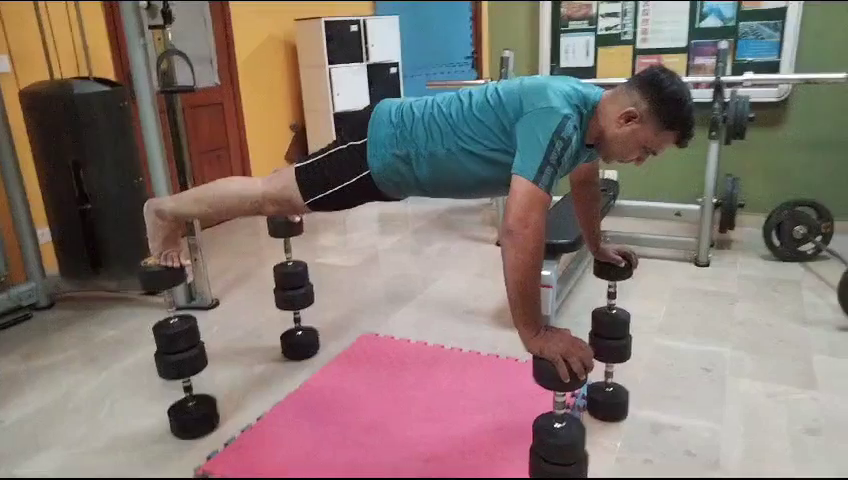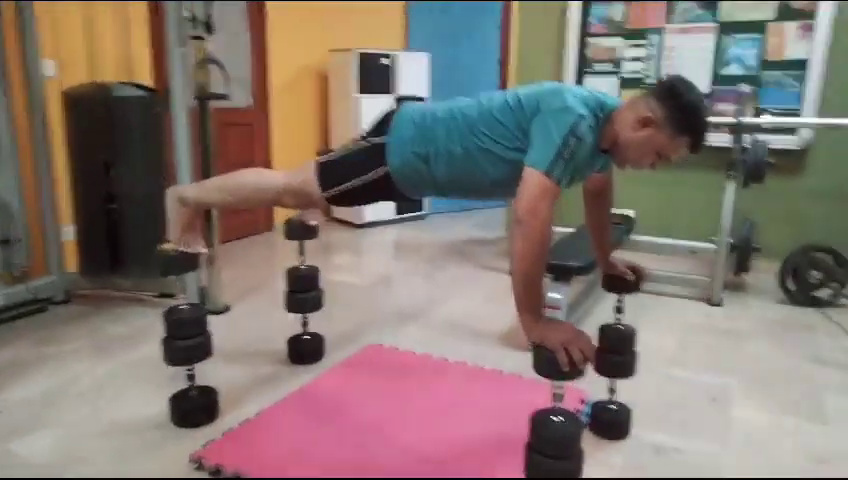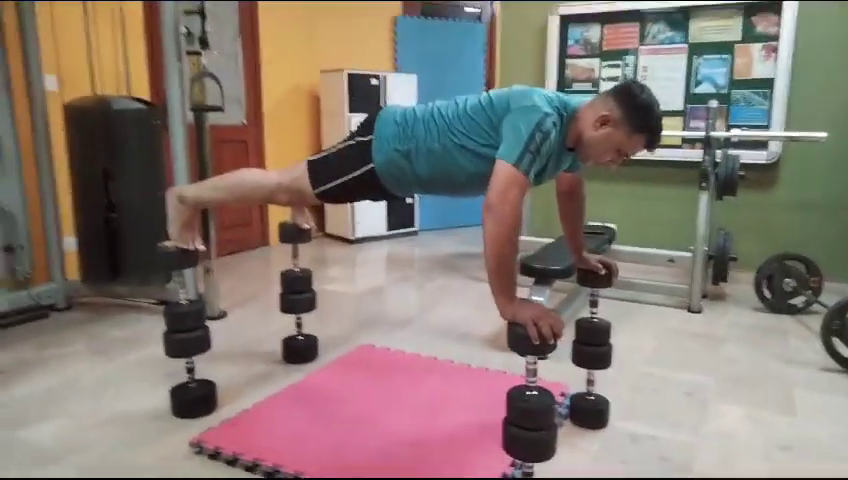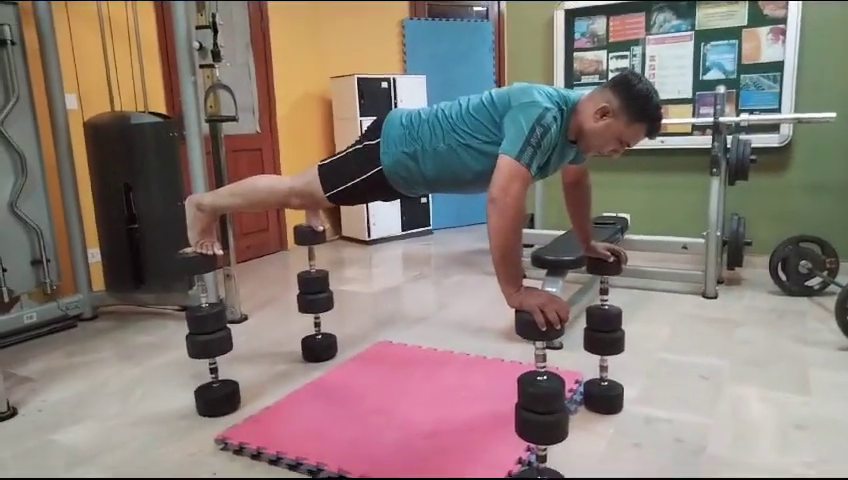
dt=0.7s
person 1, frame 1
left shoulder: (593, 109)
right shoulder: (558, 118)
left elbow: (584, 179)
right elbow: (522, 226)
left wrist: (597, 246)
right wrist: (533, 332)
left hip: (398, 146)
right hip: (387, 149)
right knee: (273, 196)
right ankle: (166, 209)
person 1, frame 2
left shoulder: (606, 123)
right shoulder: (573, 120)
left elbow: (597, 190)
right elbow: (529, 218)
left wrist: (605, 258)
right wrist: (534, 321)
left hip: (421, 155)
right hip: (406, 148)
right knee: (293, 188)
right ankle: (187, 197)
person 1, frame 3
left shoulder: (574, 128)
right shoulder: (541, 118)
left elbow: (570, 189)
right elbow: (500, 205)
left wrist: (580, 256)
right wrist: (508, 301)
left hip: (400, 159)
right hip: (390, 149)
right knee: (286, 185)
right ankle: (187, 197)
person 1, frame 4
left shoulder: (576, 122)
right shoulder: (541, 114)
left elbow: (575, 180)
right elbow: (502, 198)
left wrist: (588, 244)
right wrist: (515, 291)
left hip: (413, 160)
right hip: (397, 151)
right knee: (298, 190)
right ankle: (205, 205)
